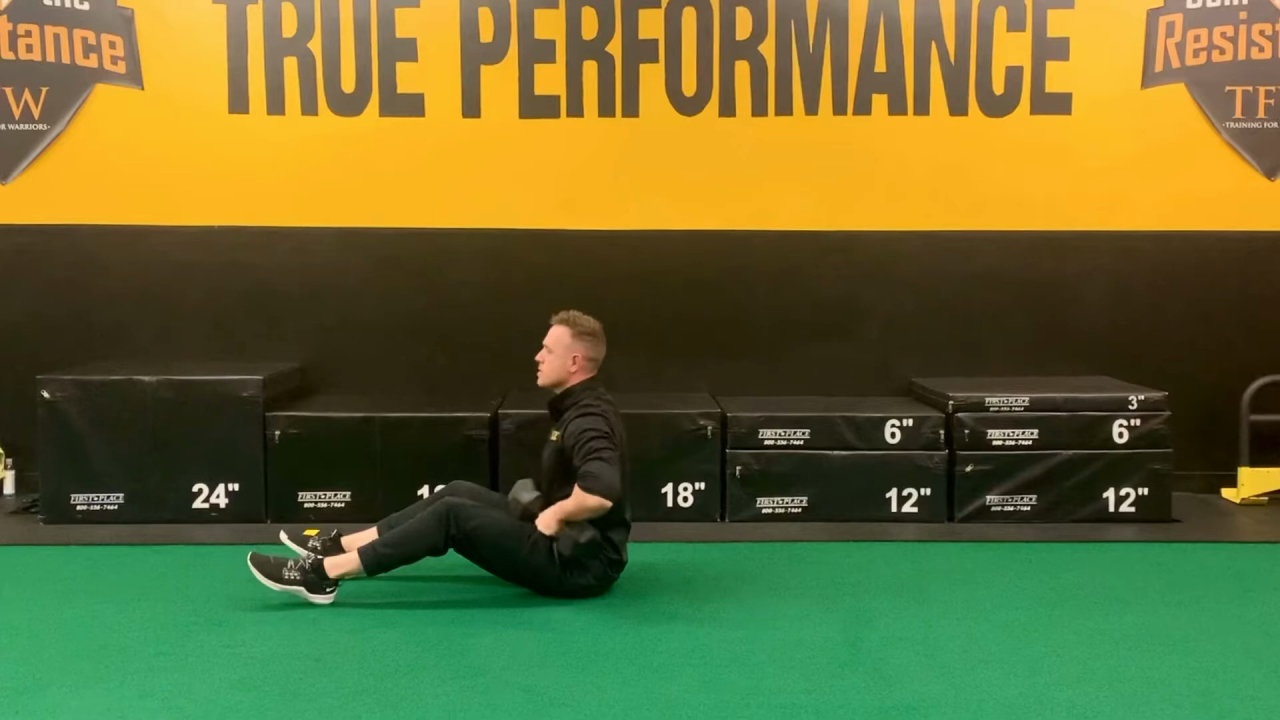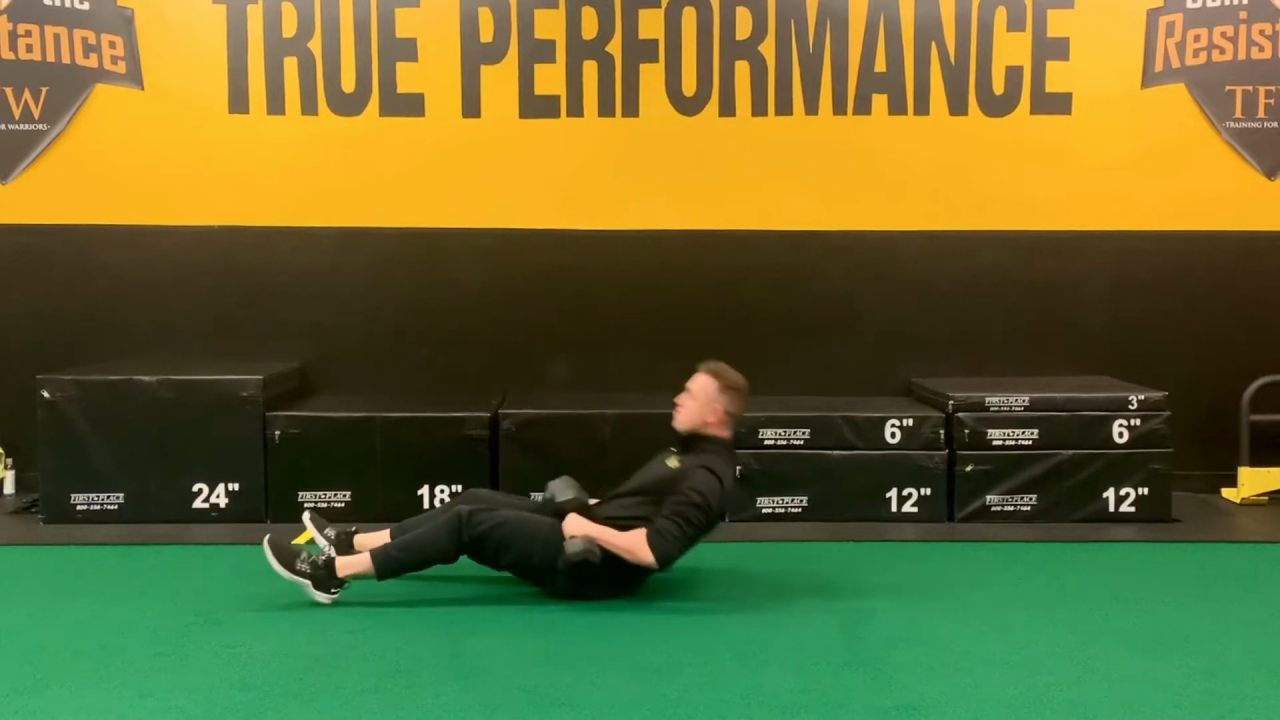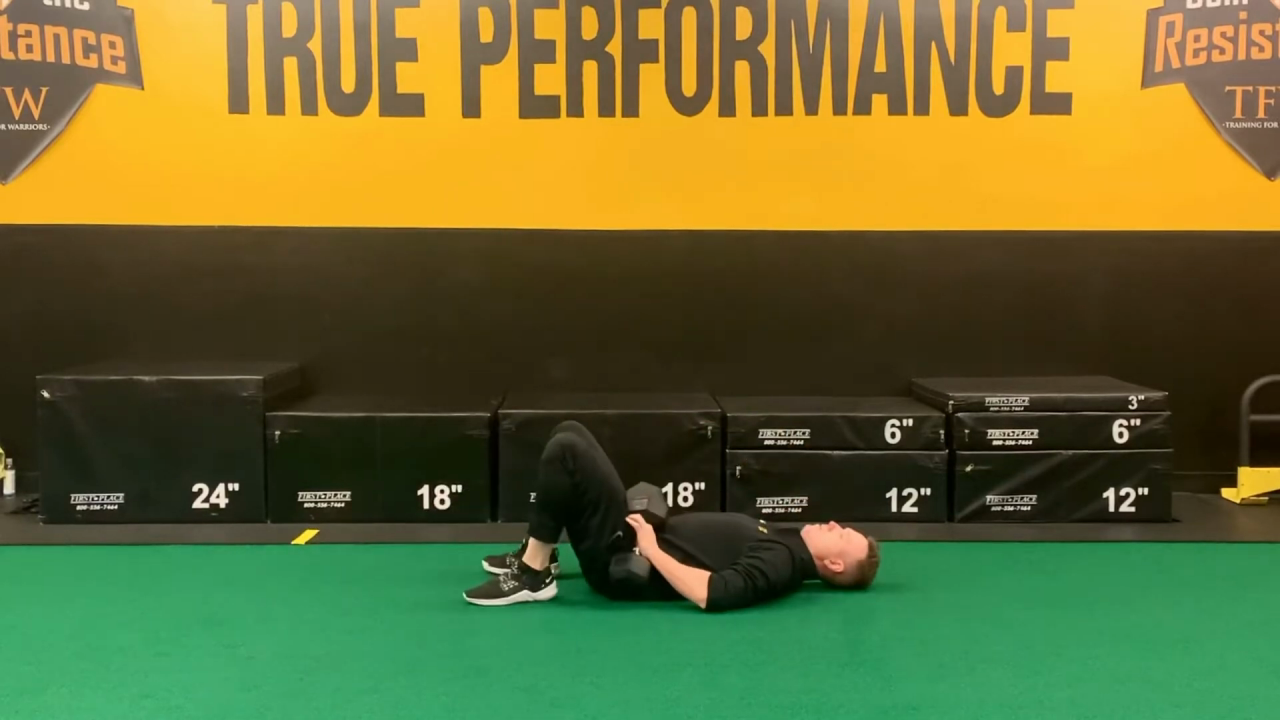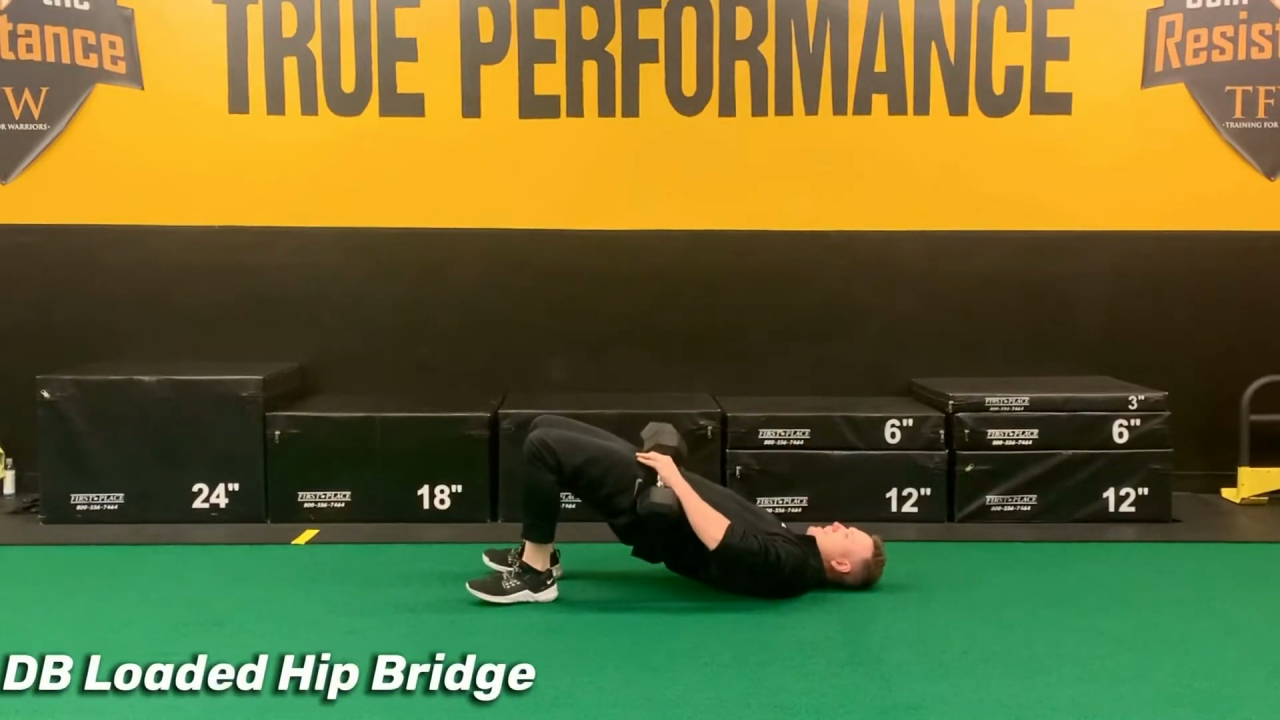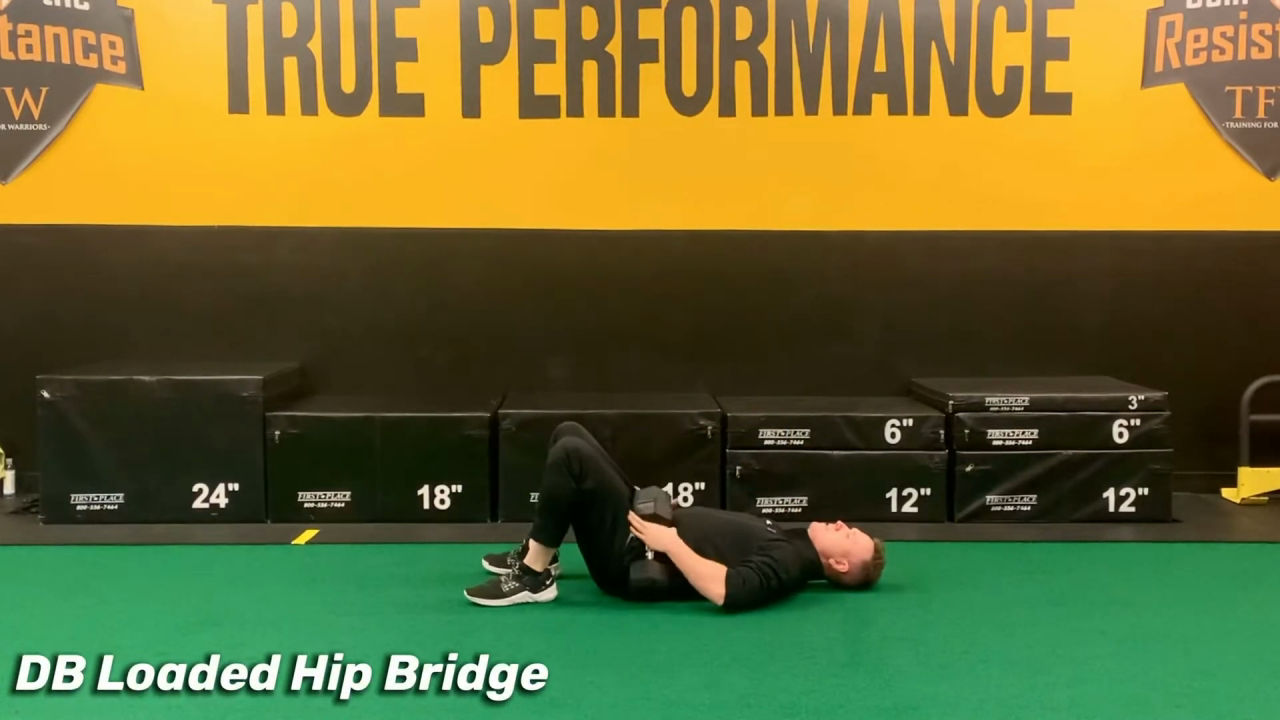
dt=1s
person 1, frame 1
left shoulder: (587, 420)
right shoulder: (583, 405)
left elbow: (601, 494)
left wrist: (557, 515)
right wrist: (547, 503)
left hip: (579, 566)
right hip: (572, 548)
left knee: (451, 515)
right knee: (458, 493)
left ankle: (323, 574)
right ankle: (340, 546)
person 1, frame 2
left shoulder: (706, 479)
right shoulder: (695, 452)
left elbow: (654, 551)
left wrist: (588, 527)
right wrist: (589, 513)
left hip: (589, 565)
right hip: (592, 535)
left knee: (468, 524)
right knee: (475, 501)
left ankle: (333, 573)
right ankle: (354, 544)
person 1, frame 3
left shoulder: (781, 566)
right shoulder: (781, 542)
left elbow: (712, 594)
left wrist: (652, 551)
right wrist: (652, 528)
left hip: (622, 557)
right hip: (637, 534)
left knee: (565, 451)
right knee: (571, 433)
left ankle: (532, 574)
right ankle: (538, 554)
person 1, frame 4
left shoulder: (790, 566)
right shoulder: (792, 545)
left elbow: (723, 541)
left wrist: (674, 480)
right wrist: (670, 475)
right hip: (658, 484)
left knee: (543, 446)
right knee: (545, 428)
left ankle: (534, 574)
right ankle: (538, 553)
person 1, frame 5
left shoulder: (790, 565)
right shoulder: (786, 541)
left elbow: (725, 590)
left wrist: (669, 543)
right wrist: (659, 517)
left hip: (631, 559)
right hip: (647, 532)
left knee: (571, 454)
right knee: (569, 434)
left ankle: (533, 575)
right ankle: (537, 552)
